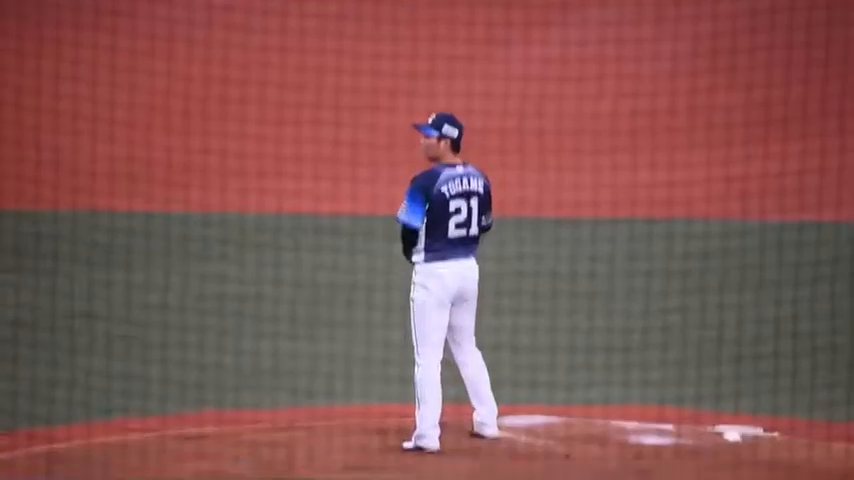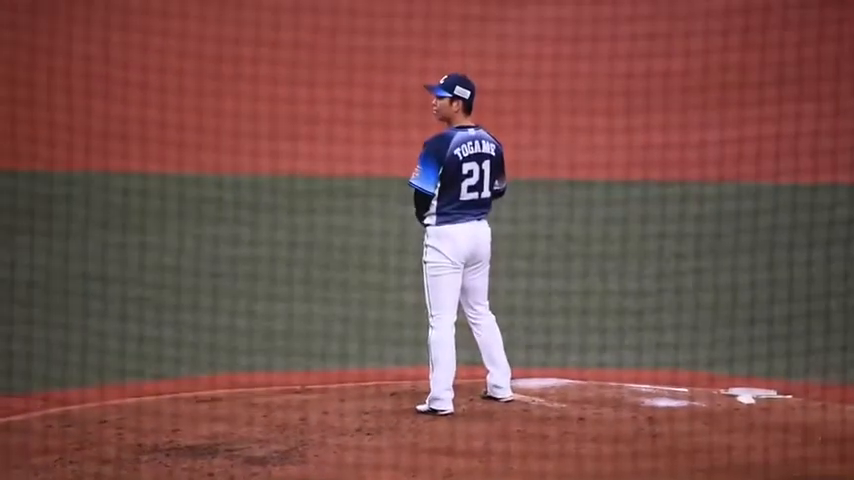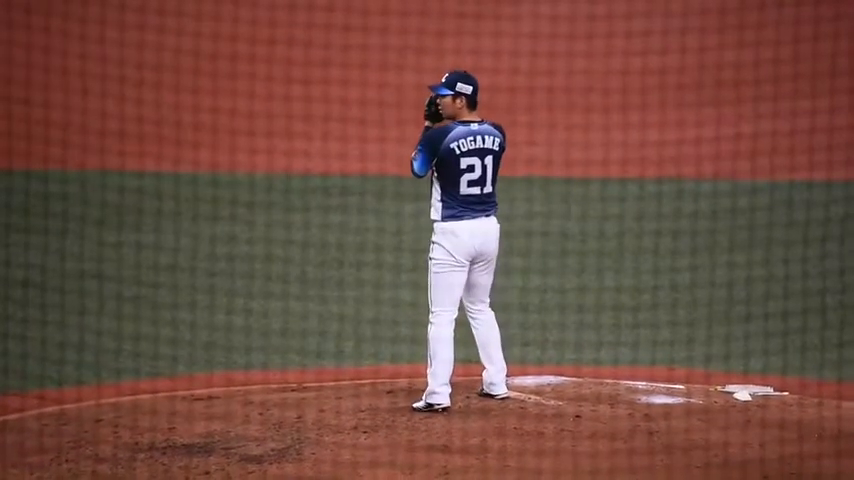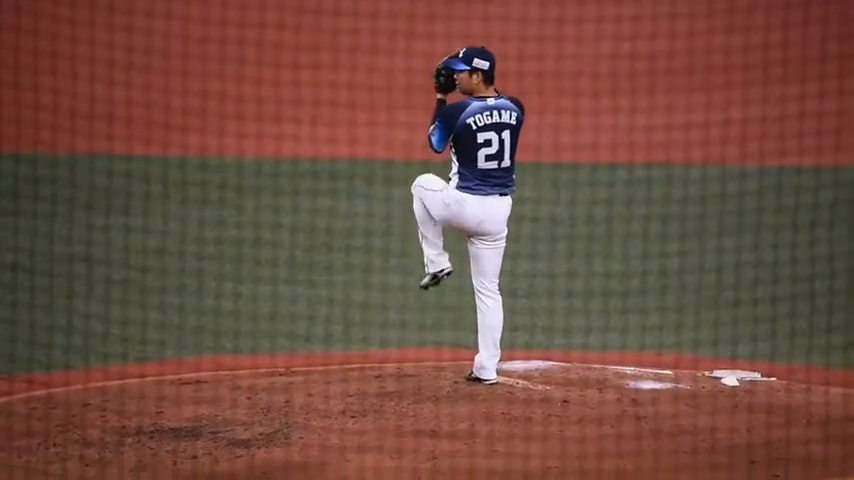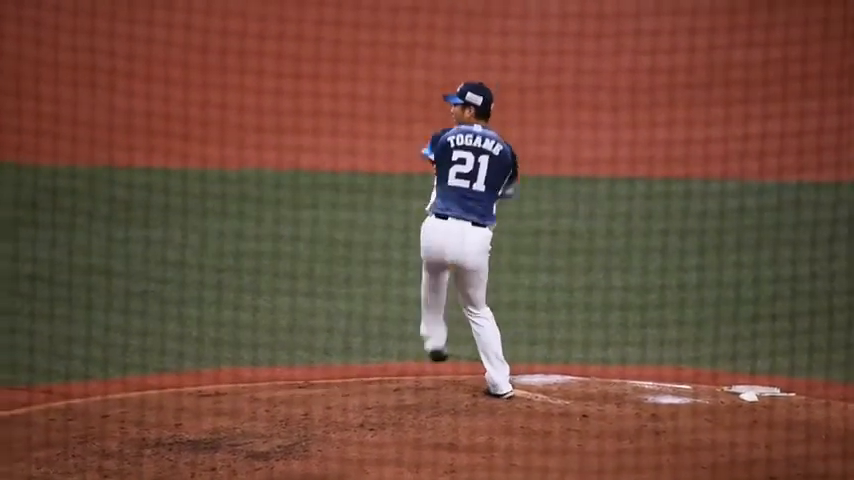
dt=0.7s
person 1, frame 1
left shoulder: (426, 181)
right shoulder: (480, 180)
left elbow: (408, 232)
right elbow: (485, 225)
left wrist: (413, 254)
left hip: (435, 272)
right hip: (468, 269)
left knee: (428, 356)
right knee: (466, 349)
left ankle: (427, 436)
right ankle: (487, 422)
person 1, frame 2
left shoulder: (439, 144)
right shoulder: (491, 143)
left elbow: (422, 196)
right elbow: (498, 190)
left wrist: (426, 217)
left hip: (446, 236)
right hip: (480, 233)
left knee: (442, 319)
right knee: (480, 311)
left ankle: (440, 399)
right ankle: (500, 385)
person 1, frame 3
left shoulder: (438, 136)
right shoulder: (497, 134)
left elbow: (417, 169)
left wrist: (428, 125)
left hip: (453, 233)
right hip: (488, 229)
left knee: (442, 316)
right knee: (480, 308)
left ankle: (438, 394)
right ankle: (496, 383)
person 1, frame 4
left shoulder: (456, 111)
right shoulder: (515, 109)
left elbow: (436, 145)
left wrist: (440, 97)
right wrist: (474, 86)
left hip: (463, 204)
right hip: (498, 210)
left knee: (423, 186)
right knee: (488, 290)
left ankle: (437, 264)
right ankle: (487, 368)
person 1, frame 5
left shoulder: (444, 138)
right shoulder: (505, 151)
right elbow: (506, 192)
left hip: (439, 233)
right hip: (475, 240)
left knee: (433, 286)
right knee: (477, 311)
left ankle: (435, 341)
right ankle: (500, 383)
